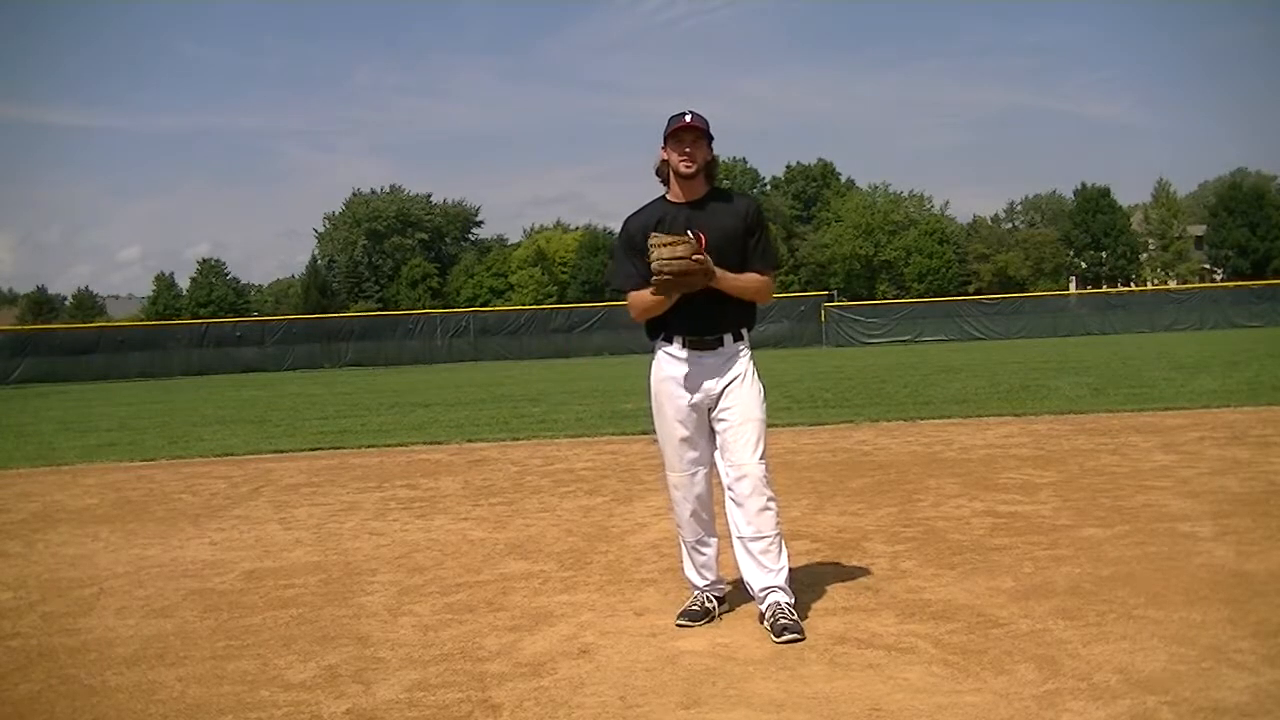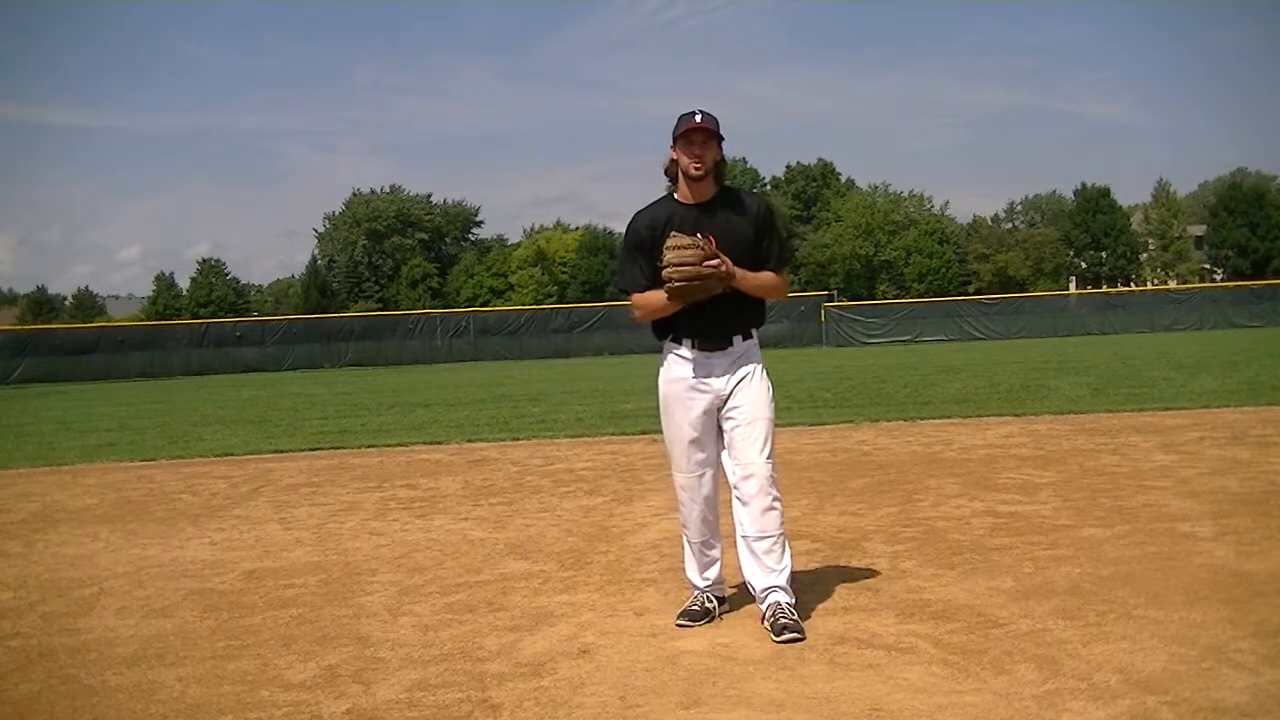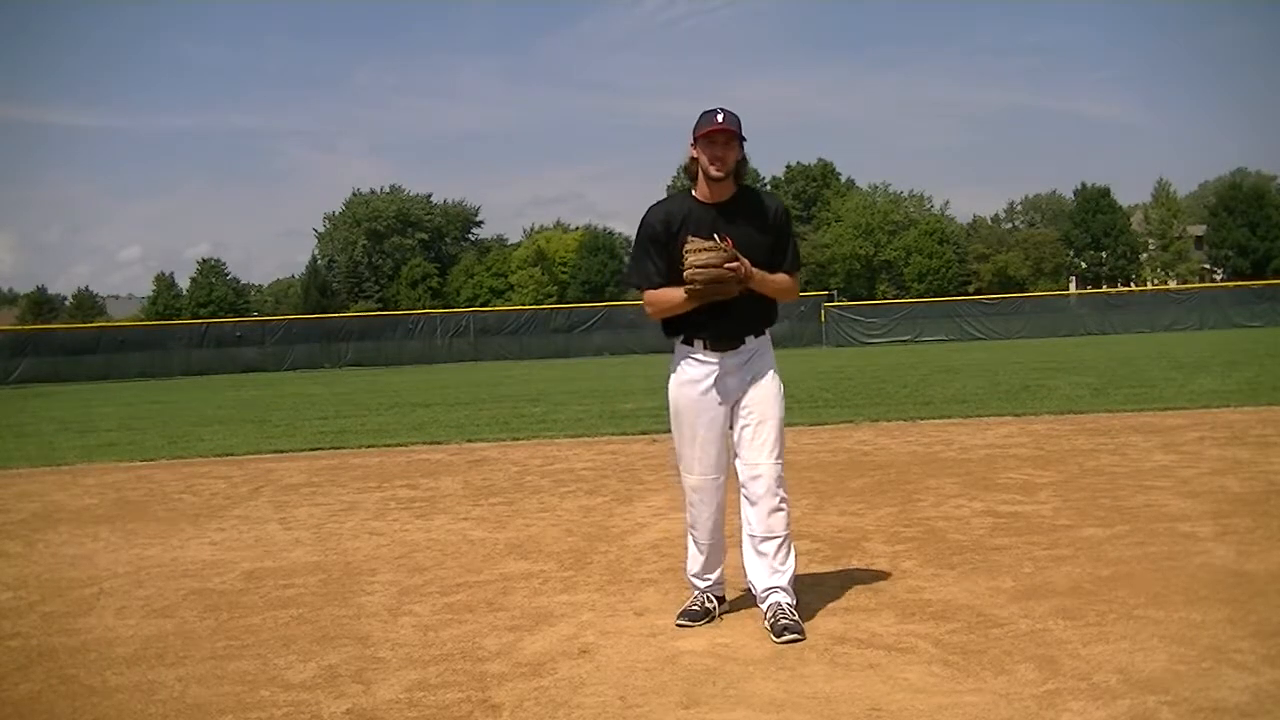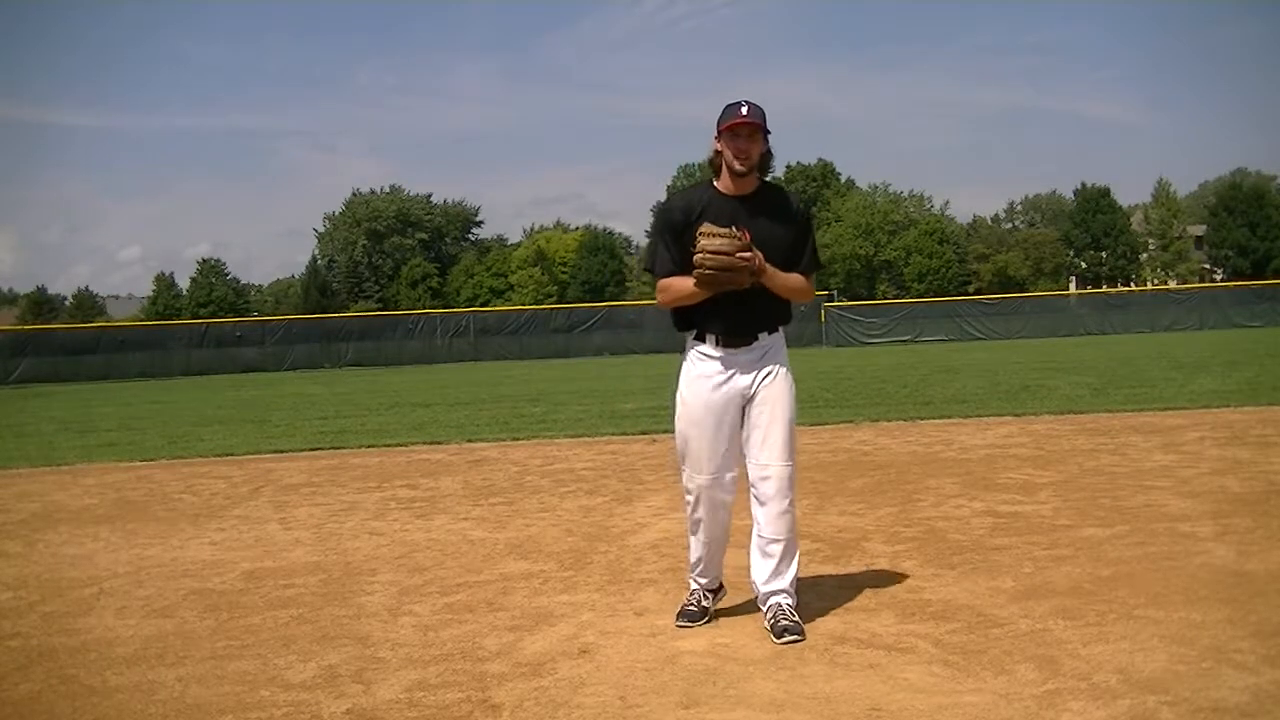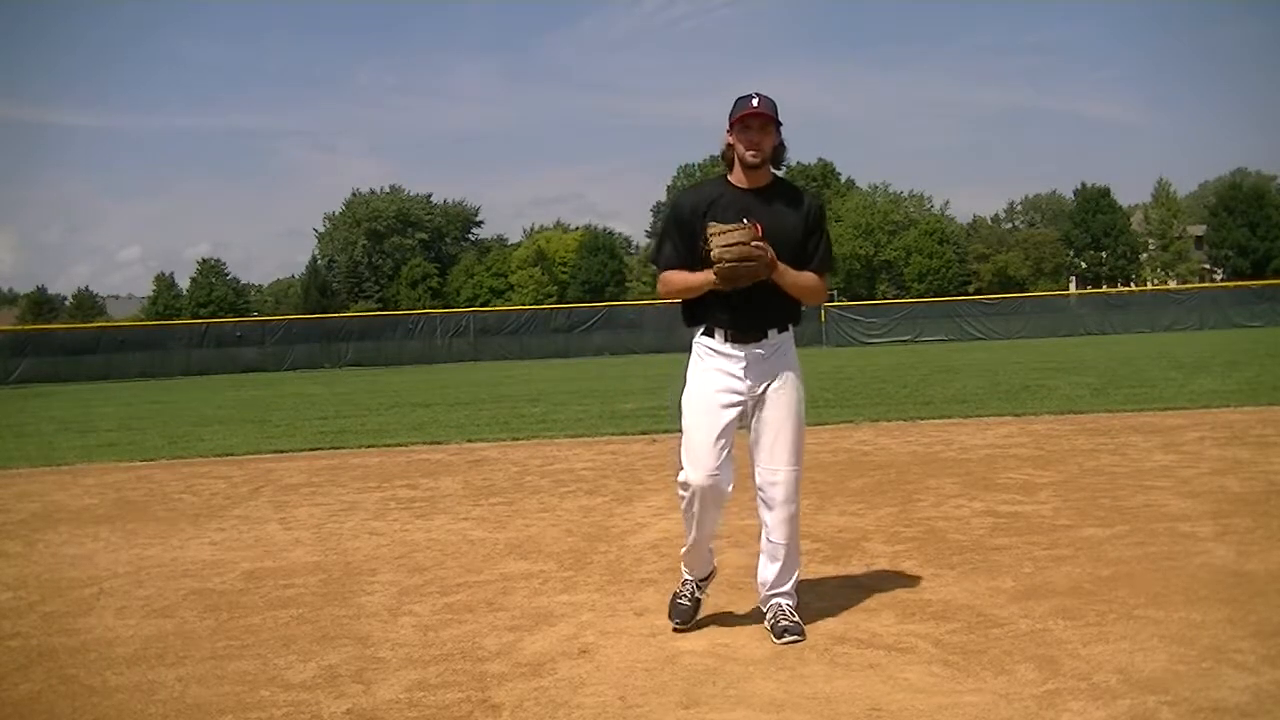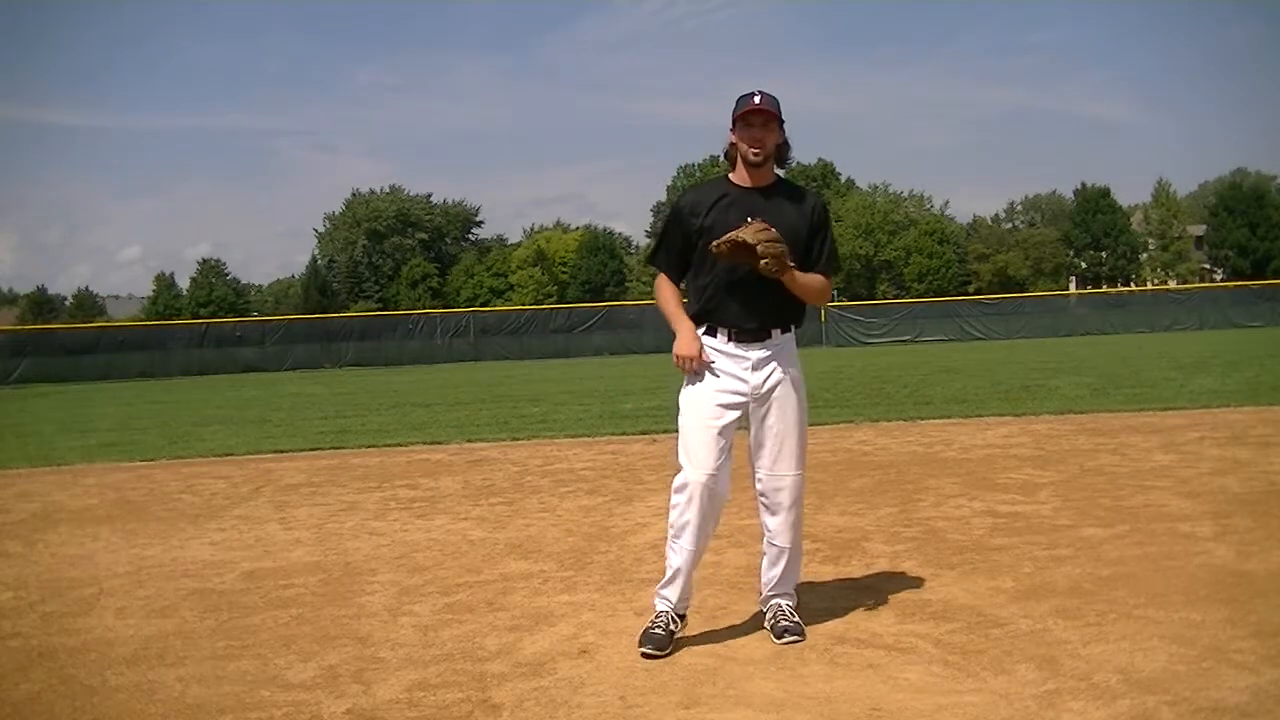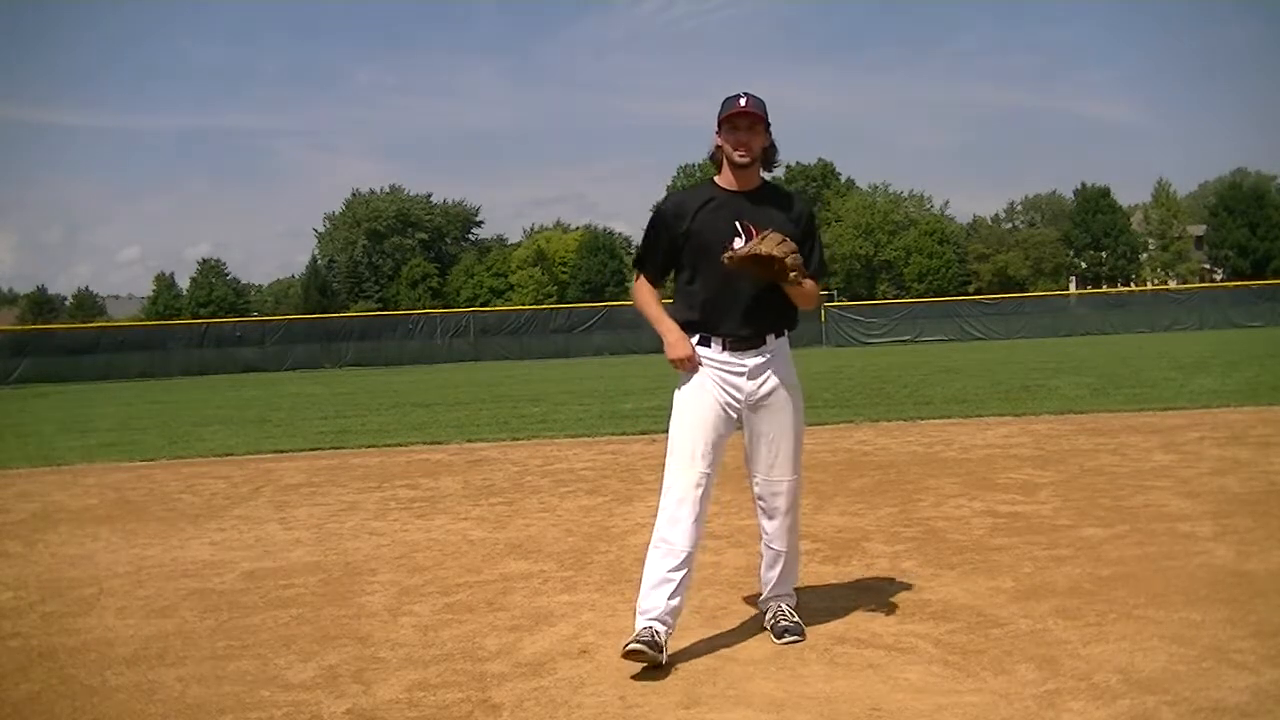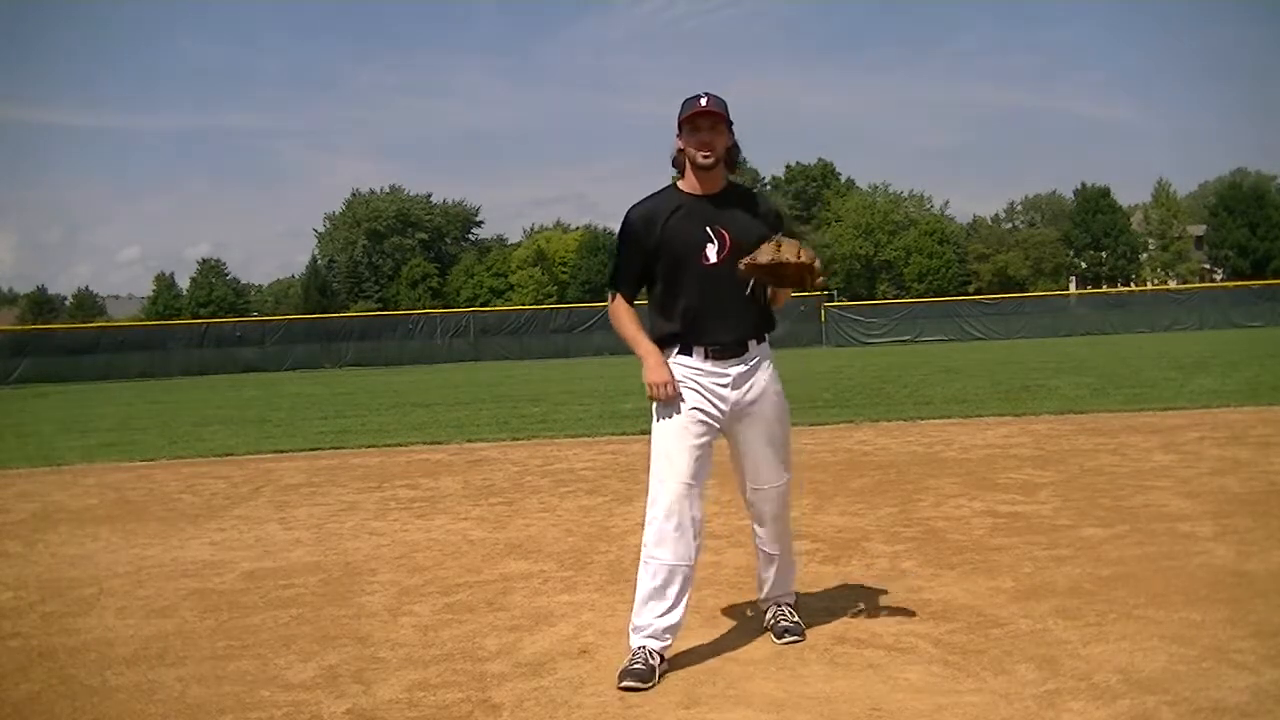
dt=0.2s
person 1, frame 1
left shoulder: (742, 210)
right shoulder: (641, 224)
left elbow: (765, 288)
right elbow: (638, 308)
left wrist: (716, 276)
right wrist: (672, 289)
left hip: (732, 358)
right hip: (673, 363)
left knee: (748, 477)
right knee: (685, 484)
left ankle: (774, 595)
right ankle: (707, 588)
person 1, frame 2
left shoulder: (752, 210)
right shoulder: (648, 223)
left elbow: (779, 284)
right elbow: (641, 308)
left wrist: (733, 275)
left hip: (742, 359)
right hip: (682, 364)
left knee: (755, 477)
right knee: (691, 484)
left ankle: (774, 595)
right ankle: (707, 589)
person 1, frame 3
left shoulder: (768, 211)
right shoulder: (662, 217)
left elbow: (790, 287)
right elbow: (652, 303)
left wrist: (751, 276)
left hip: (755, 358)
right hip: (695, 364)
left knee: (764, 479)
right knee: (701, 484)
left ankle: (776, 595)
right ankle: (707, 589)
person 1, frame 4
left shoulder: (790, 210)
right shoulder: (682, 208)
left elbow: (805, 289)
right elbow: (666, 292)
left wrist: (764, 272)
left hip: (767, 357)
right hip: (706, 359)
left knee: (774, 479)
right knee: (705, 481)
left ankle: (778, 596)
right ankle: (704, 584)
person 1, frame 5
left shoulder: (803, 205)
right shoulder: (693, 202)
left elbow: (817, 290)
right elbow: (666, 284)
left wrist: (774, 268)
right wrist: (717, 274)
left hip: (777, 355)
right hip: (714, 355)
left knee: (780, 483)
right knee: (701, 476)
left ankle: (778, 597)
right ankle: (696, 573)
person 1, frame 6
left shoulder: (807, 205)
right shoulder: (695, 203)
left elbow: (822, 292)
right elbow: (663, 278)
left wrist: (783, 269)
right wrist: (683, 327)
left hip: (779, 357)
right hip: (714, 358)
left knee: (782, 485)
right knee: (699, 479)
left ankle: (779, 599)
right ankle: (671, 604)
person 1, frame 7
left shoulder: (793, 210)
right shoulder: (680, 207)
left elbow: (811, 298)
right elbow: (643, 281)
left wrist: (785, 274)
right wrist: (670, 330)
left hip: (771, 361)
right hip: (706, 364)
left knee: (779, 490)
right knee: (684, 486)
left ankle: (778, 600)
right ankle: (653, 624)
person 1, frame 8
left shoulder: (760, 211)
right shoulder: (649, 215)
left elbow: (781, 297)
right elbow: (619, 300)
left wrist: (786, 278)
right wrist: (650, 356)
left hip: (754, 368)
right hip: (686, 376)
left knee: (770, 496)
right knee: (671, 502)
left ankle: (778, 601)
right ankle: (649, 643)
